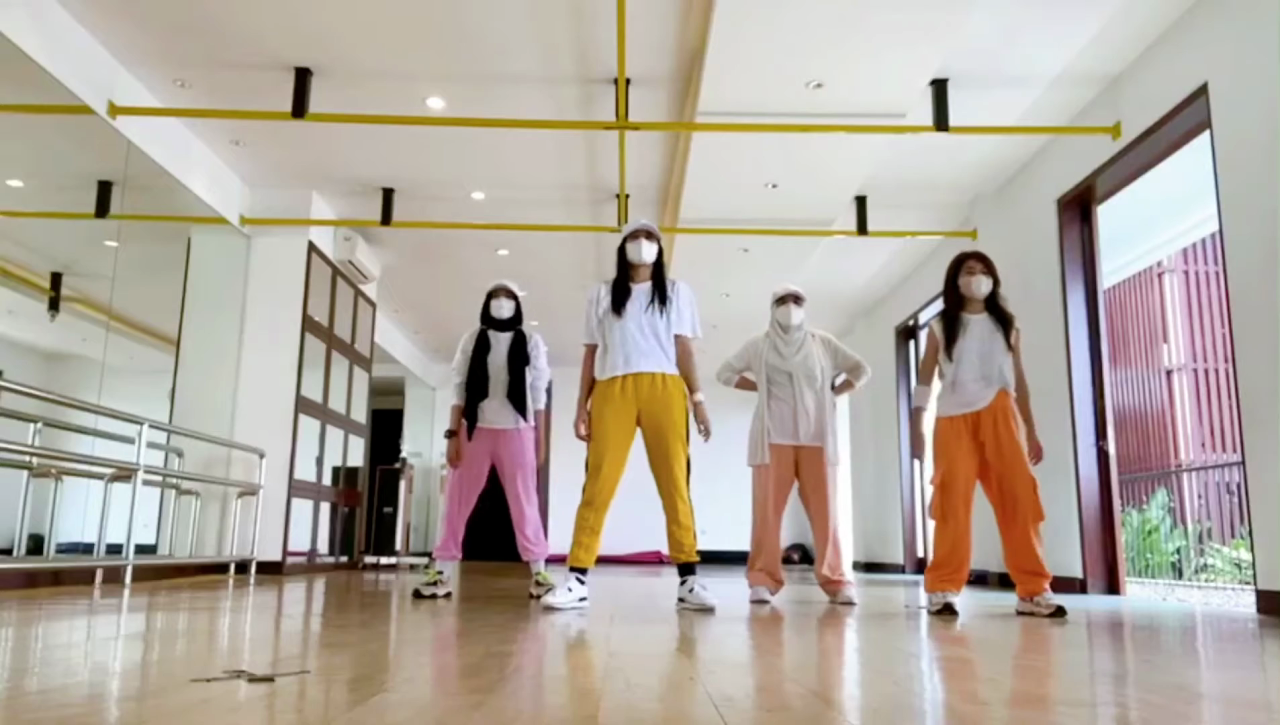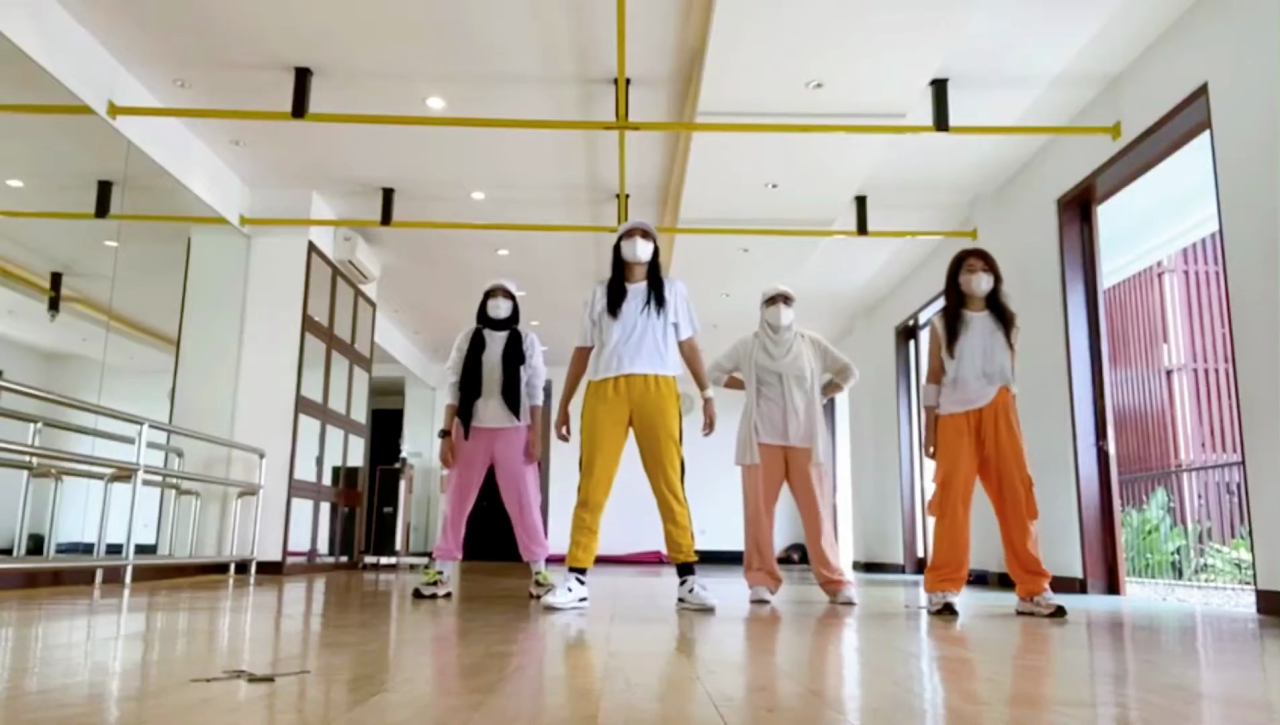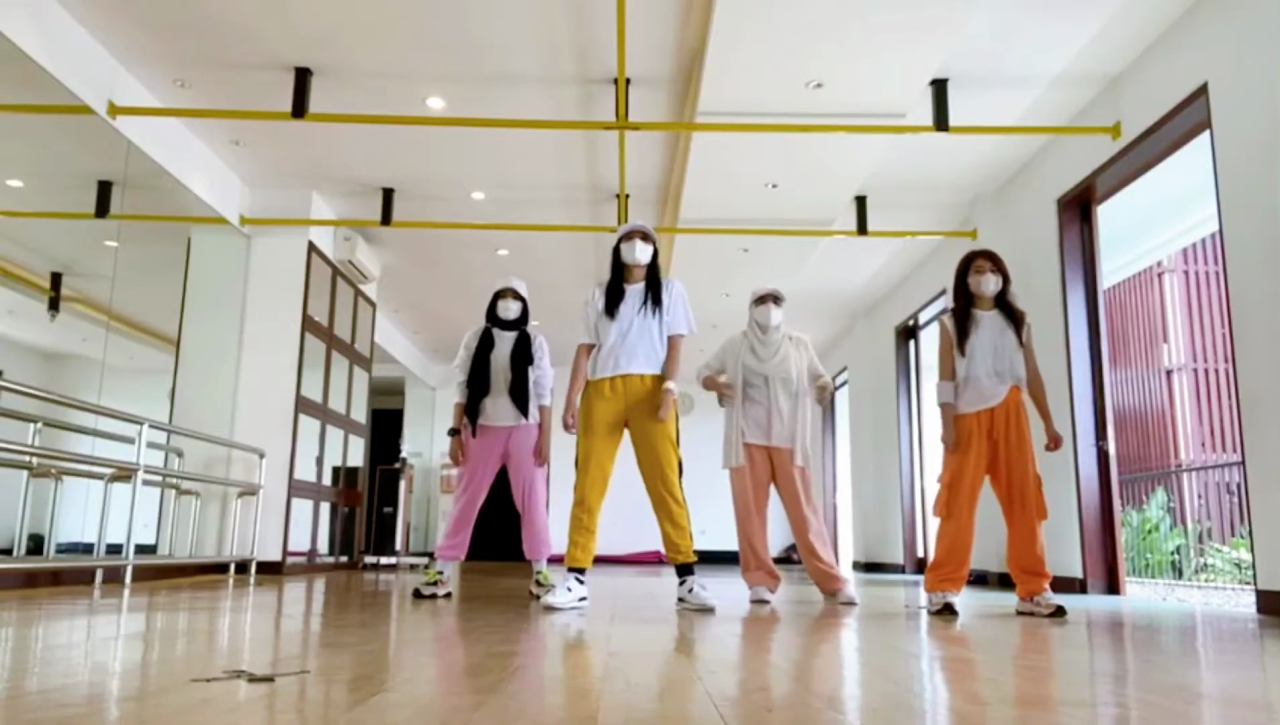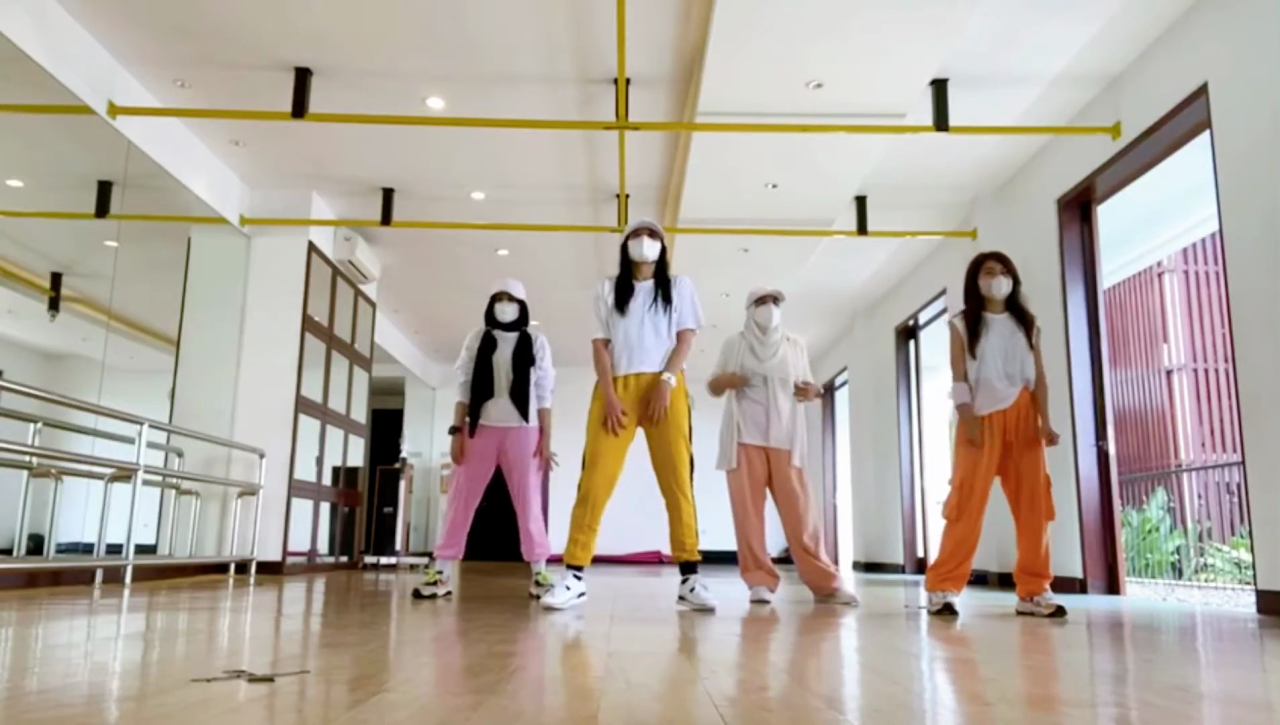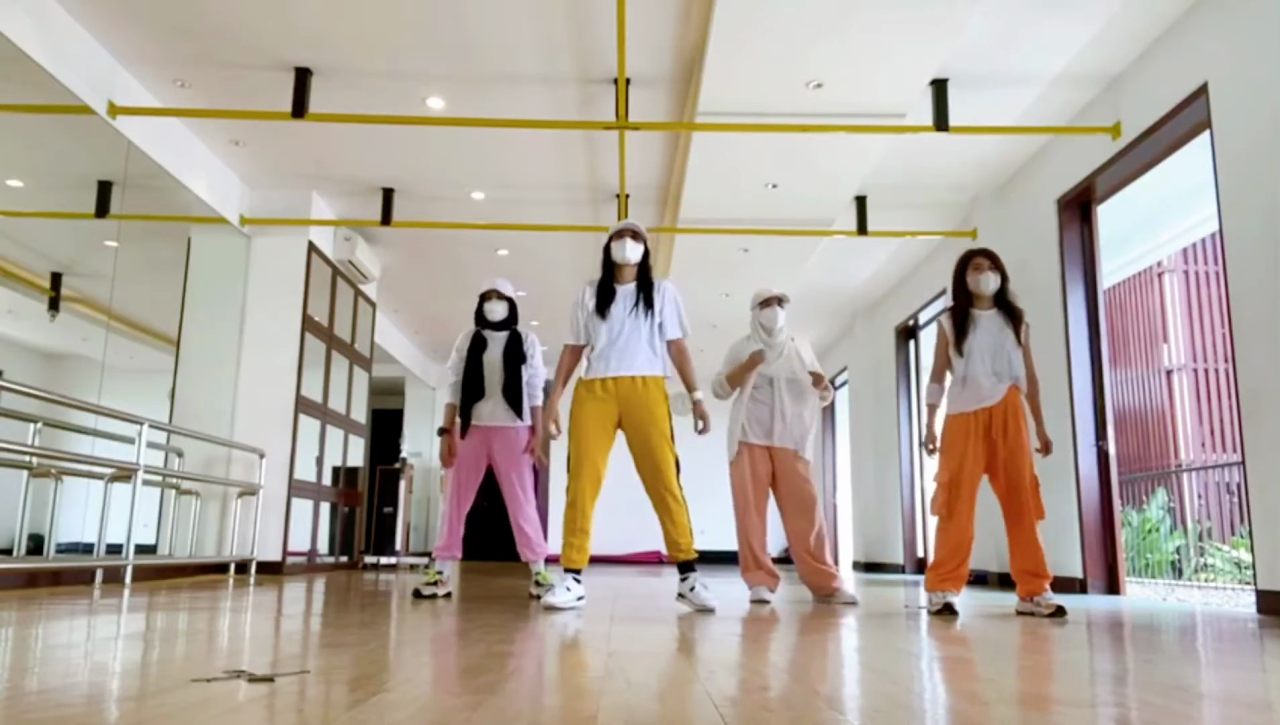
dt=0.4s
person 1, frame 1
left shoulder: (677, 291)
right shoulder: (603, 294)
left elbow: (683, 346)
right elbow: (591, 352)
left wrist: (697, 396)
right wrist: (582, 405)
left hip: (663, 389)
right hip: (613, 391)
left knee: (675, 482)
right knee: (598, 482)
left ankle: (688, 580)
right ankle: (577, 580)
person 1, frame 2
left shoulder: (672, 291)
right shoulder: (600, 294)
left elbow: (688, 345)
right elbow: (583, 351)
left wrist: (707, 394)
right wrist: (563, 404)
left hip: (657, 389)
right hip: (605, 392)
left knee: (669, 481)
right knee: (593, 483)
left ankle: (687, 580)
right ankle: (577, 580)
person 1, frame 3
left shoulder: (670, 290)
right shoulder: (600, 295)
left elbow: (675, 343)
right elbow: (586, 349)
left wrist: (669, 388)
right wrist: (571, 399)
left hip: (651, 390)
right hip: (602, 392)
left knee: (666, 481)
right knee: (589, 483)
left ankle: (687, 579)
right ankle: (576, 579)
person 1, frame 4
left shoulder: (679, 286)
right shoulder: (608, 289)
left elbow: (686, 338)
right elbow: (600, 345)
left wrist: (666, 381)
right wrist: (609, 395)
left hip: (664, 390)
right hip: (616, 391)
left knee: (678, 480)
right knee: (596, 479)
left ankle: (689, 578)
right ankle: (574, 576)
person 1, frame 5
left shoulder: (662, 291)
right shoulder: (590, 293)
left elbow: (676, 346)
right elbow: (573, 348)
left wrist: (696, 396)
right wrist: (552, 399)
left hip: (645, 390)
right hip: (594, 392)
left knee: (664, 480)
right knee: (582, 482)
left ankle: (688, 576)
right ankle: (572, 579)
person 2, frame 1
left shoulder: (1007, 326)
right shoulder: (941, 327)
left elbow: (1018, 380)
right elbow: (924, 379)
left wrist: (1031, 431)
right wrist: (916, 426)
left hip: (1000, 417)
right hip: (955, 420)
left knee: (1019, 500)
right knee: (953, 502)
left ankle: (1033, 590)
right ankle: (942, 588)
person 2, frame 2
left shoulder: (1006, 323)
right shoulder: (942, 324)
left elbow: (1009, 375)
right elbow: (933, 379)
left wrist: (1007, 416)
right wrist: (928, 427)
left hip: (1000, 414)
right hip: (956, 418)
left knee: (1016, 498)
right knee: (953, 501)
left ankle: (1032, 590)
right ankle: (943, 588)
person 2, frame 3
left shoulder: (1017, 322)
right shoulder: (952, 323)
left elbow: (1031, 375)
right elbow: (946, 378)
left wrist: (1048, 422)
right wrist: (948, 422)
left hip: (1011, 414)
right hip: (968, 416)
left knee: (1024, 499)
right knee: (959, 501)
left ankle: (1033, 590)
right ankle: (942, 588)
person 2, frame 4
left shoulder: (1027, 324)
right shoulder: (962, 325)
left elbow: (1038, 378)
right elbow: (959, 379)
left wrist: (1044, 420)
right wrist: (970, 421)
left hip: (1022, 417)
right hip: (980, 419)
left knee: (1033, 502)
right knee: (968, 502)
left ankle: (1033, 590)
right ankle: (943, 587)
person 2, frame 5
left shoulder: (1016, 321)
right shoulder: (950, 322)
left elbow: (1029, 376)
right elbow: (938, 376)
left wrist: (1040, 425)
right wrist: (929, 424)
left hip: (1009, 414)
right hip: (965, 415)
left knee: (1022, 499)
right knee: (958, 500)
left ankle: (1033, 590)
right ankle: (943, 588)
person 3, frame 1
left shoulder: (531, 342)
right shoulder: (472, 340)
left elbow: (538, 394)
right elbow: (460, 390)
left wrist: (541, 438)
right wrist: (452, 434)
left hip: (517, 430)
right hip: (475, 429)
left knee: (524, 501)
right knee: (457, 499)
left ankle: (539, 573)
right ankle: (442, 573)
person 3, frame 2
left shoulder: (526, 341)
right shoulder: (468, 339)
left elbow: (535, 390)
right elbow: (455, 388)
left wrist: (536, 434)
right wrist: (446, 433)
left hip: (513, 430)
right hip: (471, 429)
left knee: (524, 500)
right knee: (457, 500)
left ankle: (538, 572)
right ankle: (441, 572)
person 3, frame 3
left shoulder: (535, 342)
right shoulder: (476, 338)
left elbow: (543, 392)
right elbow: (463, 387)
left wrist: (545, 434)
right wrist: (455, 431)
left hip: (524, 428)
right hip: (482, 428)
left knee: (532, 500)
right knee: (467, 498)
left ankle: (540, 572)
right ankle: (442, 572)
person 3, frame 4
left shoulder: (536, 342)
right shoulder: (477, 339)
left elbow: (544, 394)
right elbow: (465, 387)
left wrist: (546, 438)
right wrist: (457, 430)
left hip: (521, 429)
right hip: (480, 428)
left knee: (528, 501)
right knee: (461, 497)
left ankle: (539, 572)
right ankle: (442, 571)
person 3, frame 5
left shoulder: (526, 341)
right shoulder: (468, 340)
left elbow: (535, 392)
right elbow: (455, 388)
left wrist: (537, 433)
right wrist: (447, 431)
left hip: (513, 429)
right hip: (472, 428)
left knee: (521, 500)
right knee: (456, 499)
left ankle: (538, 571)
right ankle: (442, 572)
person 4, frame 1
left shoulder: (822, 343)
right shoulder: (758, 345)
left elbow: (861, 370)
right elbow: (725, 373)
left wrist: (834, 393)
right wrist: (759, 387)
left hip: (815, 438)
right hip: (773, 437)
left knee: (823, 509)
right knee: (767, 508)
left ankle: (835, 581)
right ankle: (763, 580)
person 4, frame 2
left shoulder: (811, 343)
right shoulder: (748, 345)
left elbow: (848, 372)
right elbow: (715, 372)
left wrist: (822, 395)
right wrist: (748, 386)
left hip: (805, 438)
right hip: (762, 437)
left knee: (817, 509)
right knee: (759, 508)
left ankle: (835, 581)
right ankle: (762, 580)
person 4, frame 3
left shoulder: (798, 344)
right shoulder: (736, 344)
left elbow: (818, 377)
right elbow: (705, 372)
left wrist: (824, 387)
right wrist: (717, 386)
left hip: (789, 440)
right hip: (747, 438)
left knee: (803, 509)
right knee: (750, 510)
left ankle: (832, 581)
right ankle: (760, 580)
person 4, frame 4
left shoulder: (795, 346)
right shoulder: (735, 344)
left elbow: (807, 386)
right elbow: (713, 387)
left wrist: (813, 392)
right wrist: (725, 381)
left hip: (785, 440)
right hip: (745, 439)
left knee: (799, 511)
right knee: (748, 510)
left ankle: (825, 581)
right ankle: (759, 580)
person 4, frame 5
left shoulder: (800, 347)
right shoulder: (742, 347)
left elbow: (824, 395)
right elbow: (719, 389)
left wrist: (824, 386)
right wrist: (745, 368)
left hip: (790, 441)
right hip: (750, 439)
left knee: (804, 507)
right knee: (750, 510)
left ankle: (825, 582)
right ankle: (759, 580)
